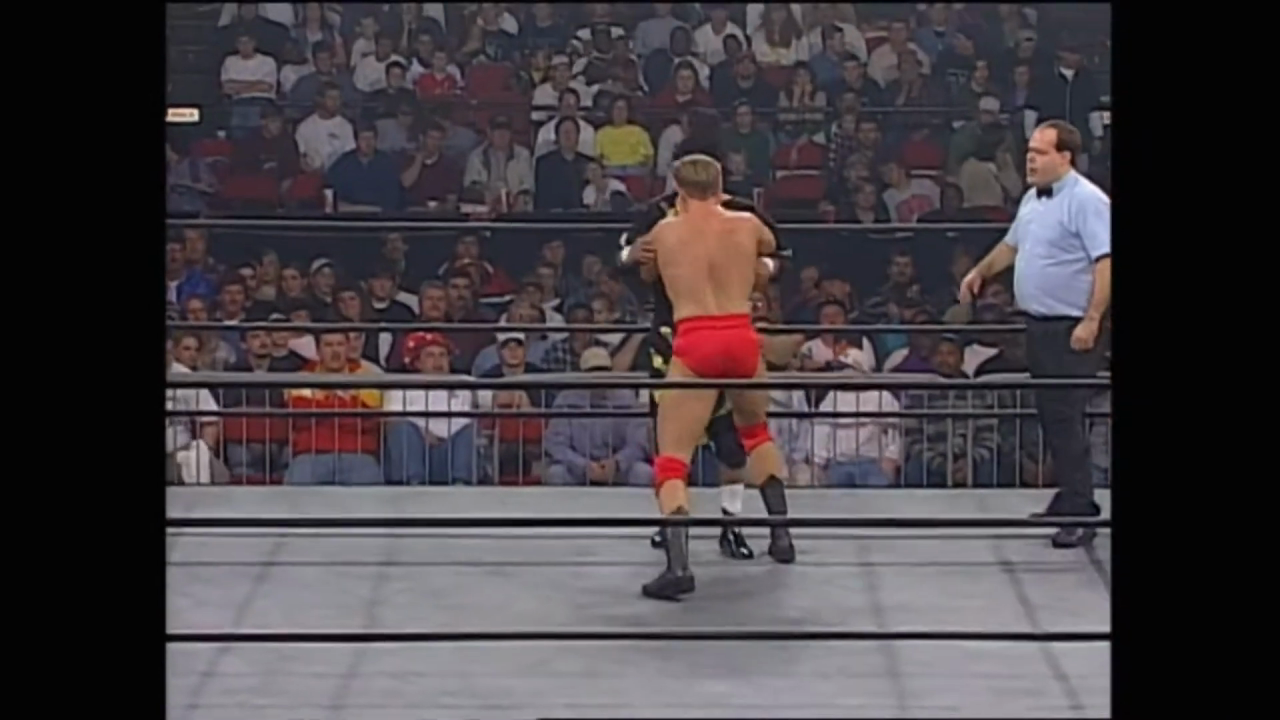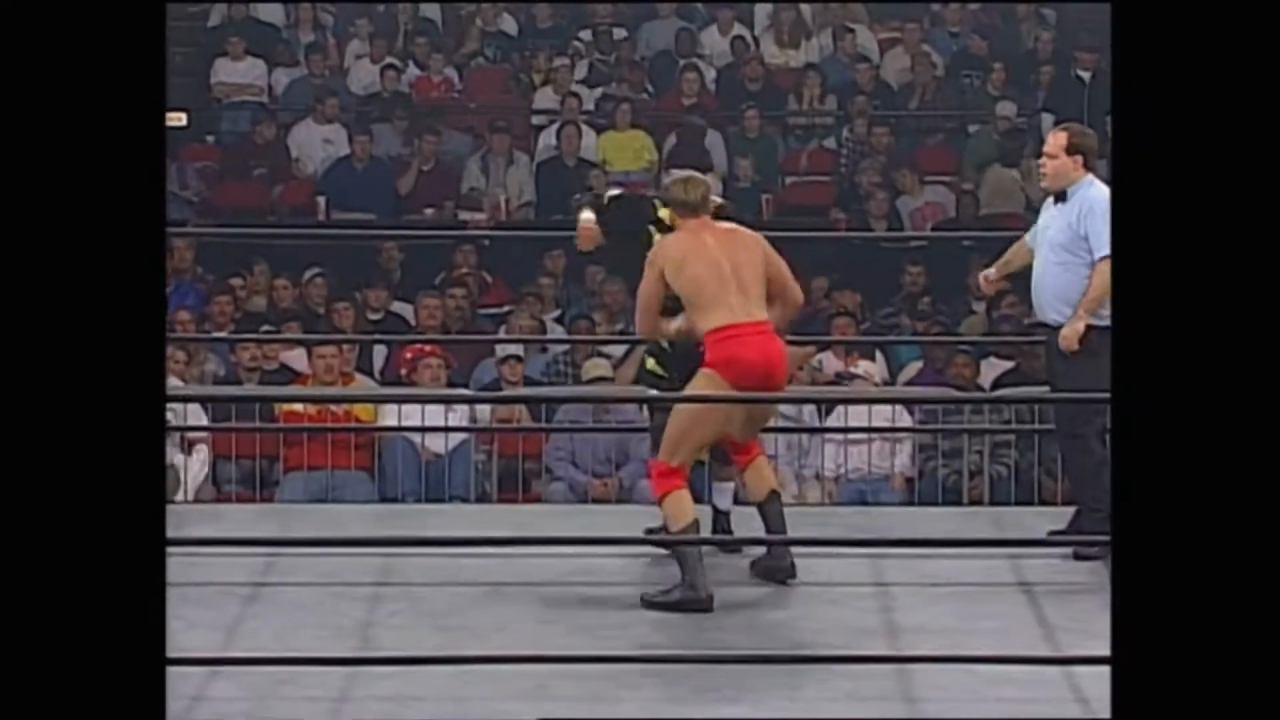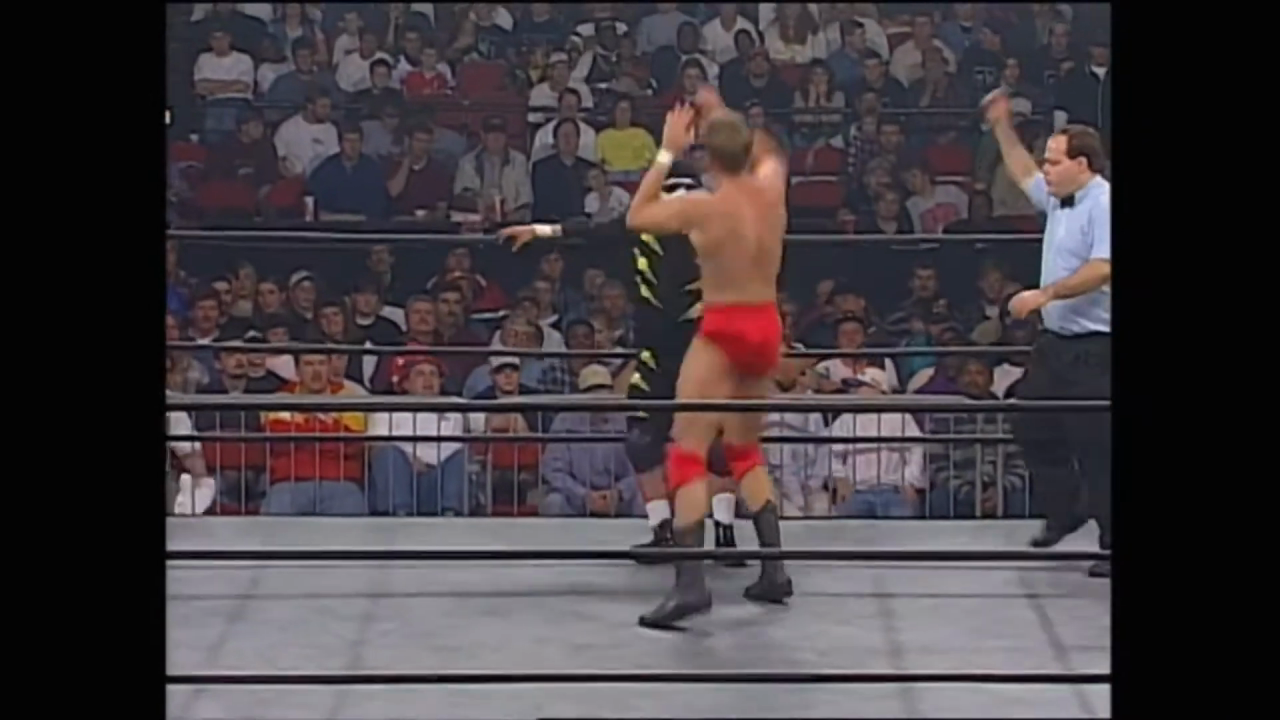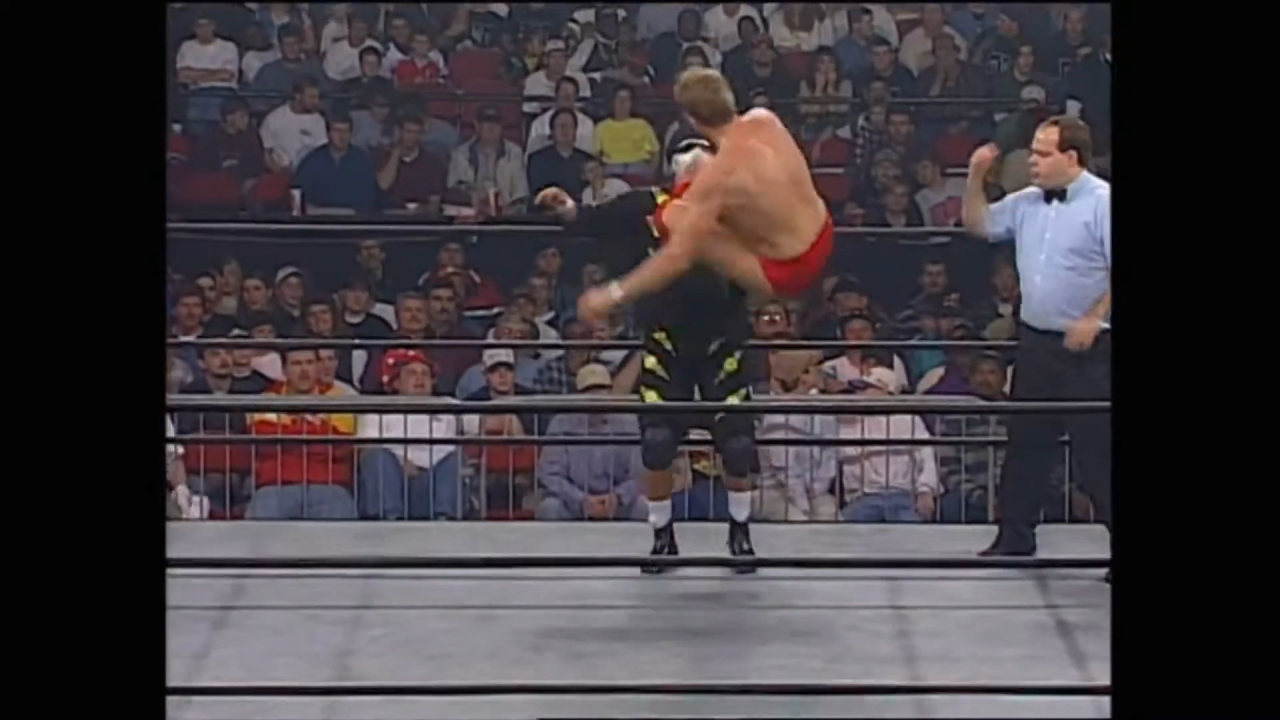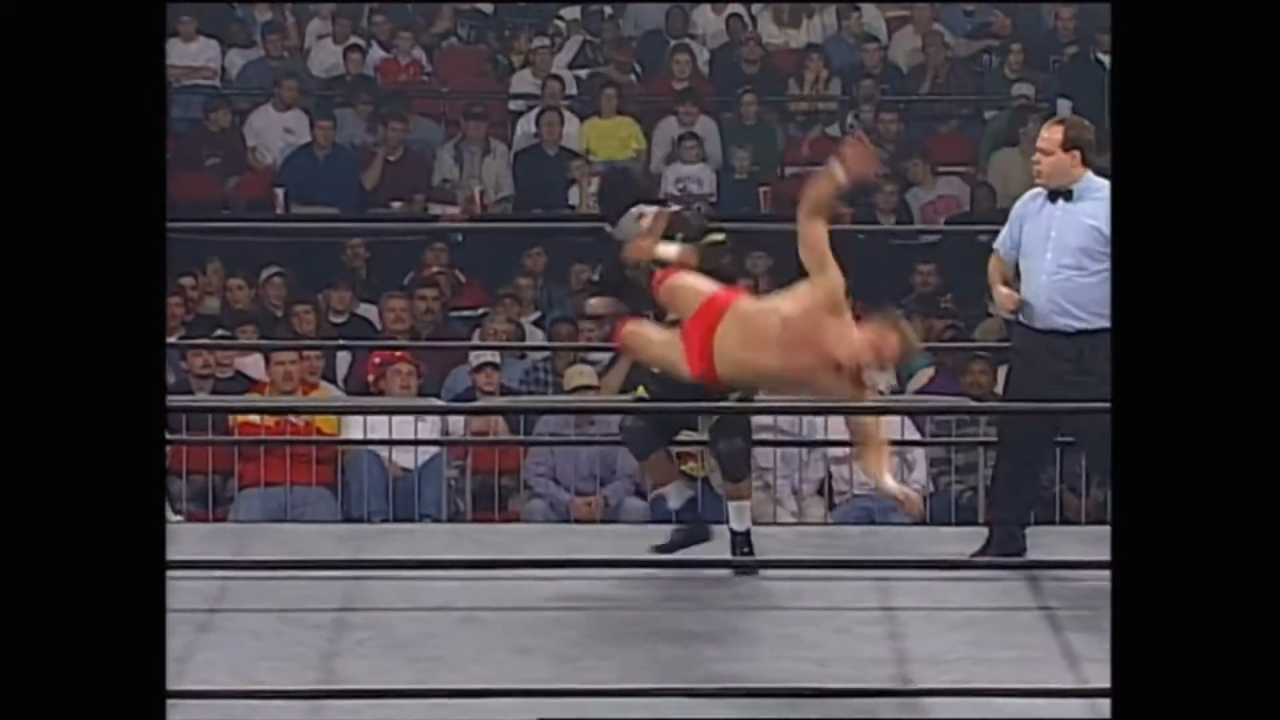
dt=0.3s
person 1, frame 1
left shoulder: (1086, 200)
right shoulder: (1032, 198)
left elbow: (1105, 263)
right elbow: (1012, 245)
left wrist: (1092, 319)
right wrist: (980, 271)
left hip: (1070, 328)
right hip: (1038, 324)
left knee: (1064, 417)
right knee: (1051, 416)
left ankle: (1080, 512)
right ankle: (1070, 496)
person 1, frame 2
left shoulder: (1098, 202)
right shoulder: (1053, 204)
left elbow: (1106, 267)
right elbow: (1029, 244)
left wrist: (1079, 317)
right wrist: (999, 269)
left hip: (1088, 336)
right hip: (1062, 334)
left knee: (1081, 429)
right knee: (1071, 429)
left ankle: (1100, 524)
right ankle: (1090, 514)
person 1, frame 3
left shoulder: (1105, 205)
right shoulder: (1058, 200)
left elbow: (1102, 269)
right elbow: (1023, 173)
left wrist: (1043, 295)
left hip: (1095, 348)
right hip: (1056, 341)
left knee: (1095, 445)
right knee: (1031, 426)
right ankle: (1065, 509)
person 1, frame 4
left shoulder: (1103, 202)
right shoulder: (1026, 202)
left elbow: (1118, 274)
right elbow: (977, 224)
left wrist: (1093, 318)
left hip: (1087, 349)
right hip: (1035, 341)
left knee: (1097, 451)
right knee: (1025, 442)
person 1, frame 5
left shoulder: (1108, 204)
right shoulder: (1029, 205)
right elbow: (1001, 260)
right wrist: (1001, 289)
left hip: (1091, 348)
right hip: (1033, 342)
left knee: (1104, 446)
right knee: (1018, 441)
person 2, frame 1
left shoulder: (664, 231)
right shoulder: (747, 224)
left elbow: (648, 269)
right elbow: (768, 247)
left hip: (694, 346)
right hip: (742, 340)
left knee: (671, 463)
right knee: (755, 430)
left ankle: (677, 566)
right ankle: (781, 536)
person 2, frame 2
left shoulder: (666, 249)
right shoulder: (750, 239)
left elbow: (645, 326)
right elbow: (794, 298)
left wrist: (676, 324)
left hip: (729, 360)
right hip: (773, 353)
left knee: (667, 471)
right knee: (744, 445)
left ankle: (694, 585)
right ankle: (780, 556)
person 2, frame 3
left shoulder: (706, 207)
right shoulder: (770, 187)
left elbow: (637, 217)
right elbow: (772, 156)
left wrist: (667, 151)
right wrist: (723, 114)
left hip: (722, 334)
right hip: (766, 330)
left knee: (686, 456)
right knee: (745, 453)
left ankle: (691, 585)
right ankle: (774, 573)
person 2, frame 4
left shoulder: (717, 178)
right shoulder: (763, 119)
left elbow: (678, 257)
left wrist: (614, 294)
left hip: (788, 273)
left knee: (672, 217)
person 2, frame 5
left shoulder: (850, 385)
right shoulder: (830, 300)
left elbow: (872, 448)
right elbow: (811, 216)
left wrist: (890, 485)
right wrist: (840, 175)
right hip: (721, 312)
right ankle: (652, 251)
person 3, frame 1
left shoulder: (739, 212)
right shoulder: (660, 211)
right elbow: (626, 251)
right wrist: (634, 254)
right hip: (670, 332)
left knee: (731, 433)
left ankle: (730, 526)
person 3, frame 2
right shoulder: (644, 208)
right elbow: (593, 204)
right wrist: (588, 223)
right hip: (666, 341)
right knee: (666, 429)
left ankle: (722, 519)
person 3, frame 3
right shoulder: (640, 229)
right elbow: (587, 230)
right wrist: (538, 230)
right hip: (654, 359)
right knee: (642, 441)
left ankle: (725, 535)
right ankle: (663, 532)
person 3, frame 4
right shoulder: (651, 203)
right elbow: (590, 221)
right wrist: (564, 204)
left hip: (724, 343)
right hip: (668, 342)
left knee: (738, 443)
right knee: (658, 441)
left ankle: (739, 529)
right ankle: (662, 535)
person 3, frame 5
left shoulder: (695, 229)
right elbow: (624, 299)
right wrist: (606, 305)
left knee: (729, 448)
right knee: (639, 431)
left ankle: (741, 539)
right ankle: (690, 518)
